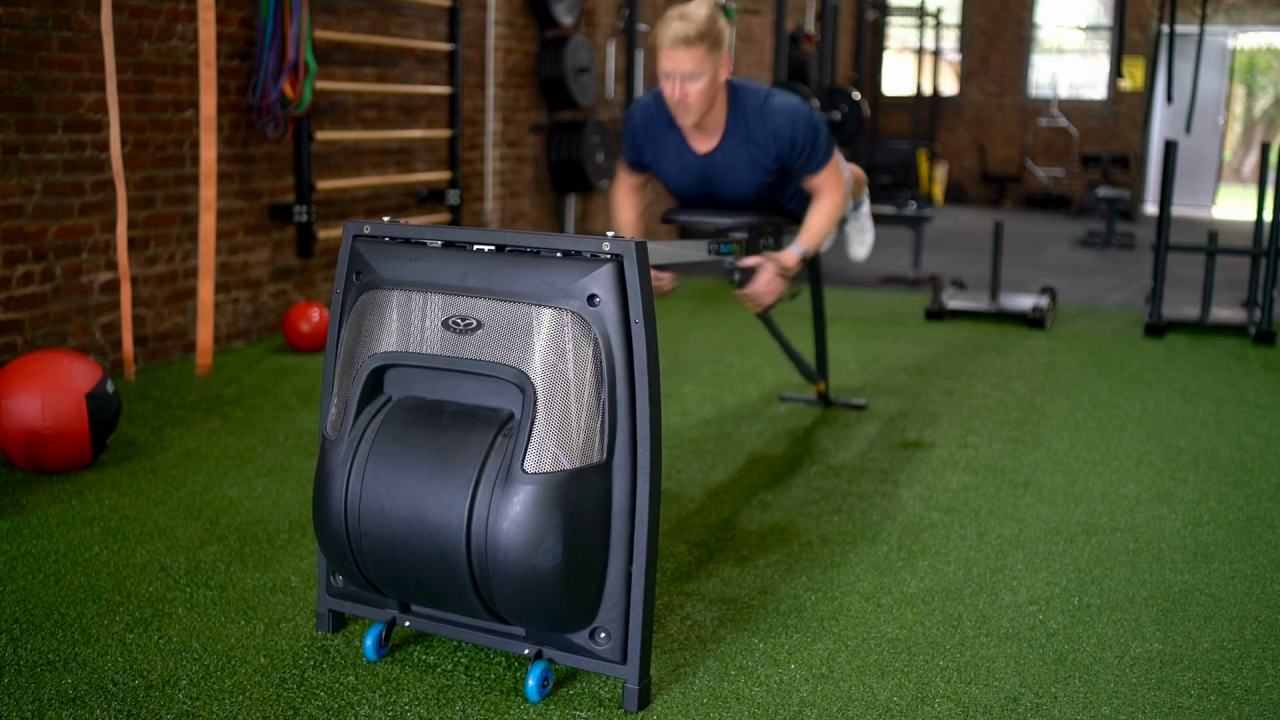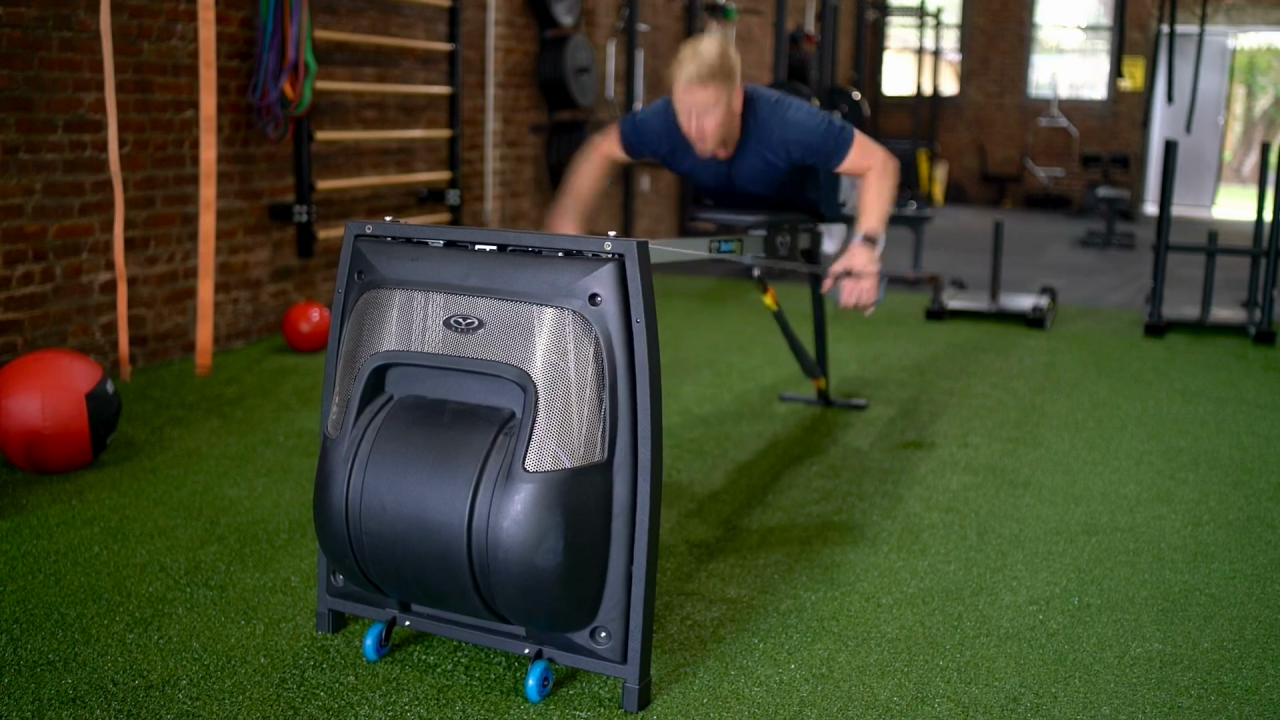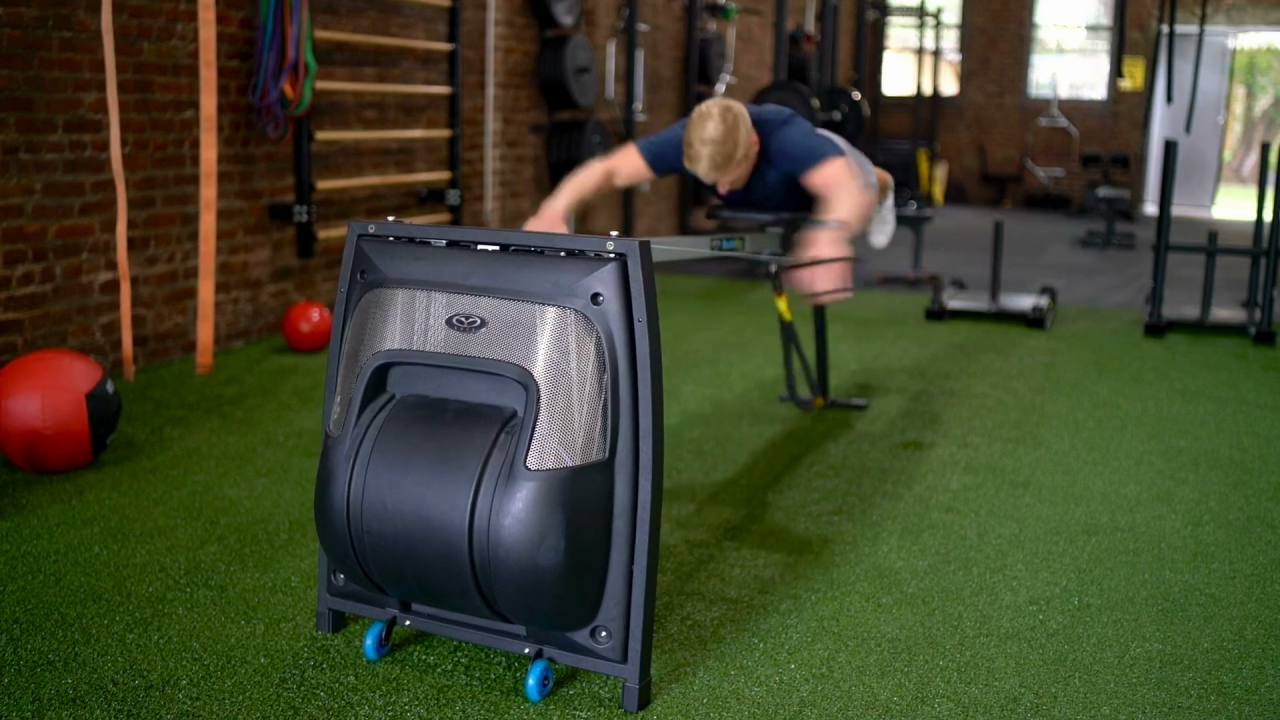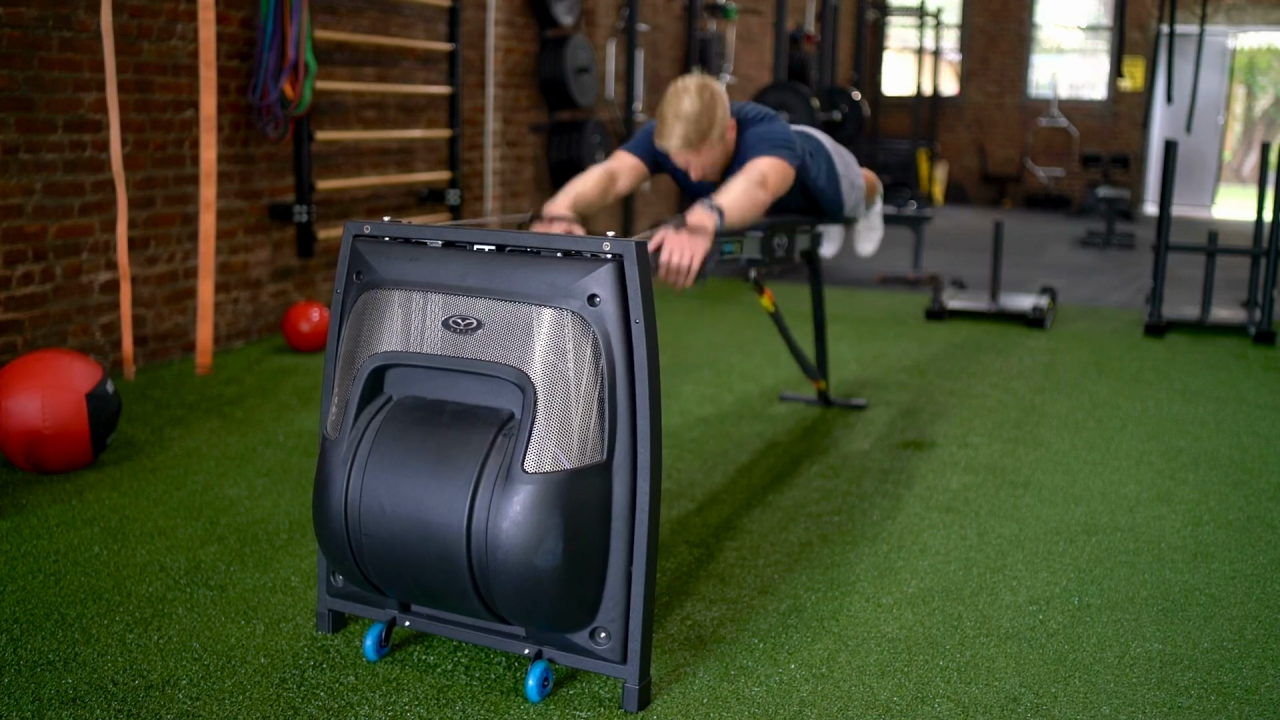
dt=1s
person 1, frame 1
left shoulder: (782, 117)
right shoulder: (644, 119)
left elbow: (830, 190)
right elbow: (629, 183)
left wrist: (792, 257)
left hip: (794, 203)
left ankle: (856, 192)
person 1, frame 2
left shoulder: (788, 123)
right shoulder: (660, 122)
left elbow: (880, 165)
right elbow: (601, 151)
left wrist: (866, 246)
right wrist: (569, 224)
left hip: (806, 195)
right hip: (746, 210)
person 1, frame 3
left shoulder: (790, 138)
right shoulder: (686, 139)
left elbow: (850, 189)
right elbow: (610, 168)
left wrist: (831, 233)
right wrist: (553, 211)
left hip: (823, 165)
person 1, frame 4
left shoulder: (769, 136)
right shoulder: (664, 137)
left elbow: (757, 185)
right elbow: (610, 175)
left wrist: (700, 222)
right wrist: (557, 212)
left hip: (813, 170)
left ankle: (868, 192)
